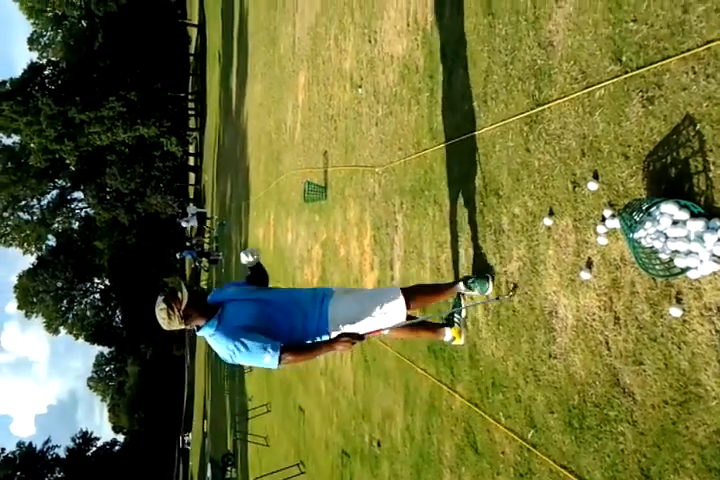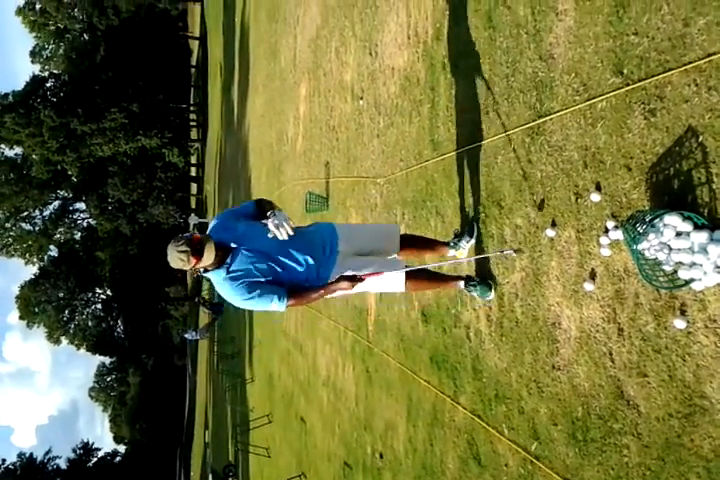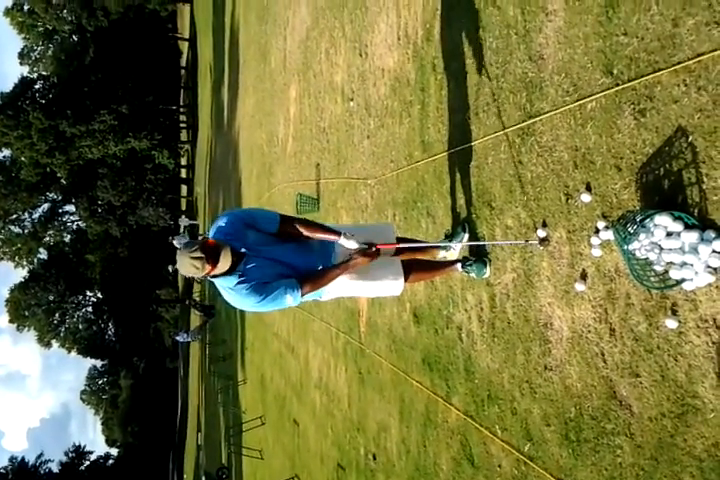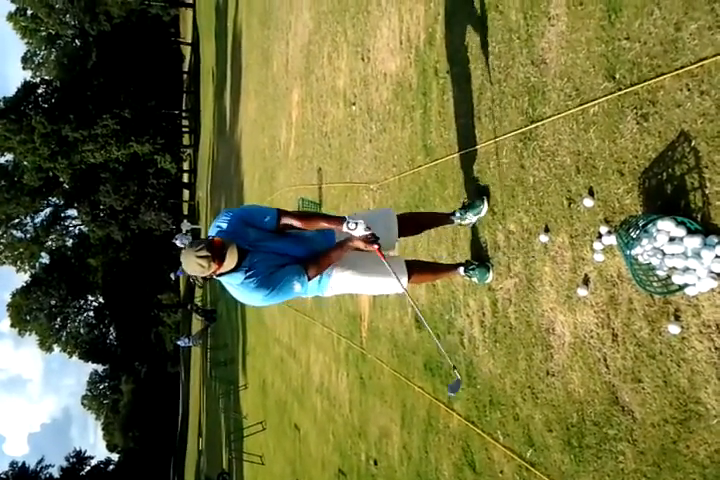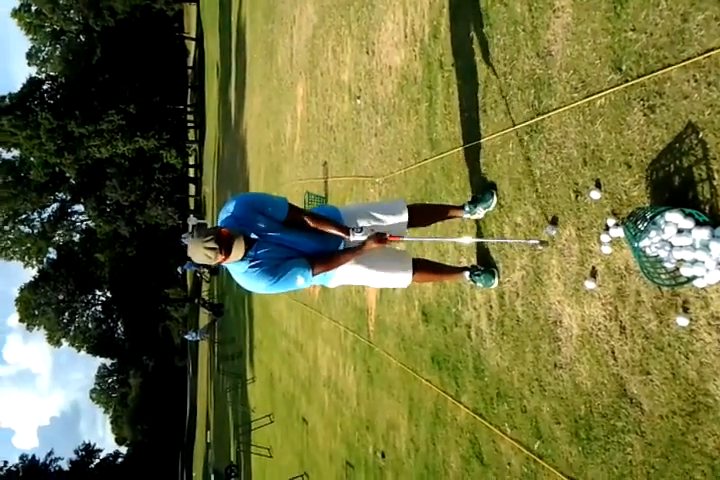
dt=1s
person 1, frame 1
left shoulder: (217, 296)
right shoulder: (228, 342)
left elbow: (258, 285)
right elbow: (283, 356)
right wrist: (331, 345)
left hip: (323, 299)
right hip: (328, 321)
left knee: (393, 316)
right knee: (404, 298)
left ankle: (448, 331)
right ankle: (462, 287)
person 1, frame 2
left shoulder: (220, 225)
right shoulder: (234, 288)
left elbow: (258, 204)
right elbow: (288, 299)
left wrist: (273, 214)
right wrist: (335, 288)
left hip: (327, 237)
right hip: (330, 274)
left knee: (400, 241)
right knee: (404, 277)
left ankle: (452, 248)
right ankle: (462, 283)
person 1, frame 3
left shoulder: (226, 224)
right shoulder: (246, 295)
left elbow: (290, 225)
right elbow: (304, 288)
left wrist: (340, 237)
right wrist: (352, 264)
left hip: (325, 243)
right hip: (329, 276)
left knee: (391, 244)
right knee: (403, 273)
left ankle: (443, 250)
right ankle: (459, 266)
person 1, frame 4
left shoulder: (226, 222)
right shoulder: (254, 290)
left elbow: (289, 218)
right elbow: (311, 271)
left wrist: (341, 224)
right wrist: (350, 244)
left hip: (327, 232)
right hip: (331, 275)
left knee: (398, 222)
right knee: (404, 273)
left ankle: (457, 218)
right ankle: (461, 269)
person 1, frame 5
left shoulder: (236, 208)
right shoulder: (257, 278)
left elbow: (298, 215)
right elbow: (317, 268)
left wrist: (347, 232)
right wrist: (364, 247)
left hip: (334, 220)
right hip: (338, 263)
left knee: (408, 214)
right knee: (409, 271)
left ankle: (466, 210)
right ankle: (466, 273)
